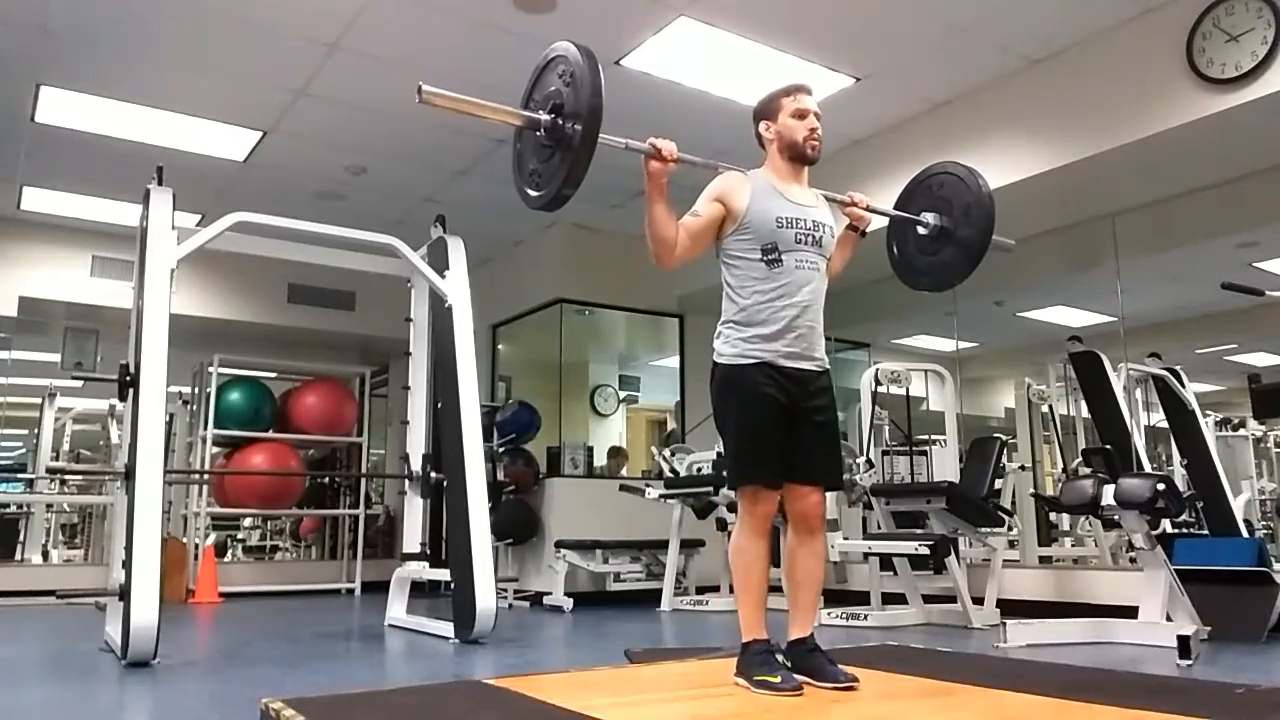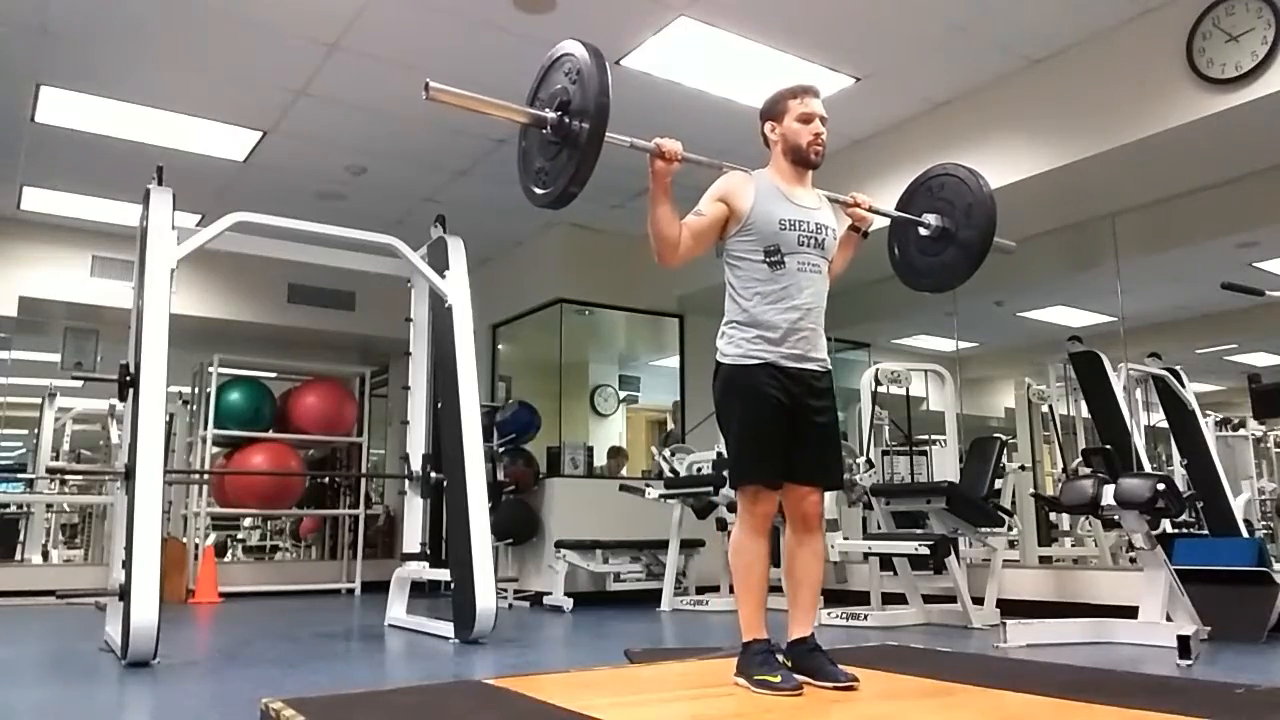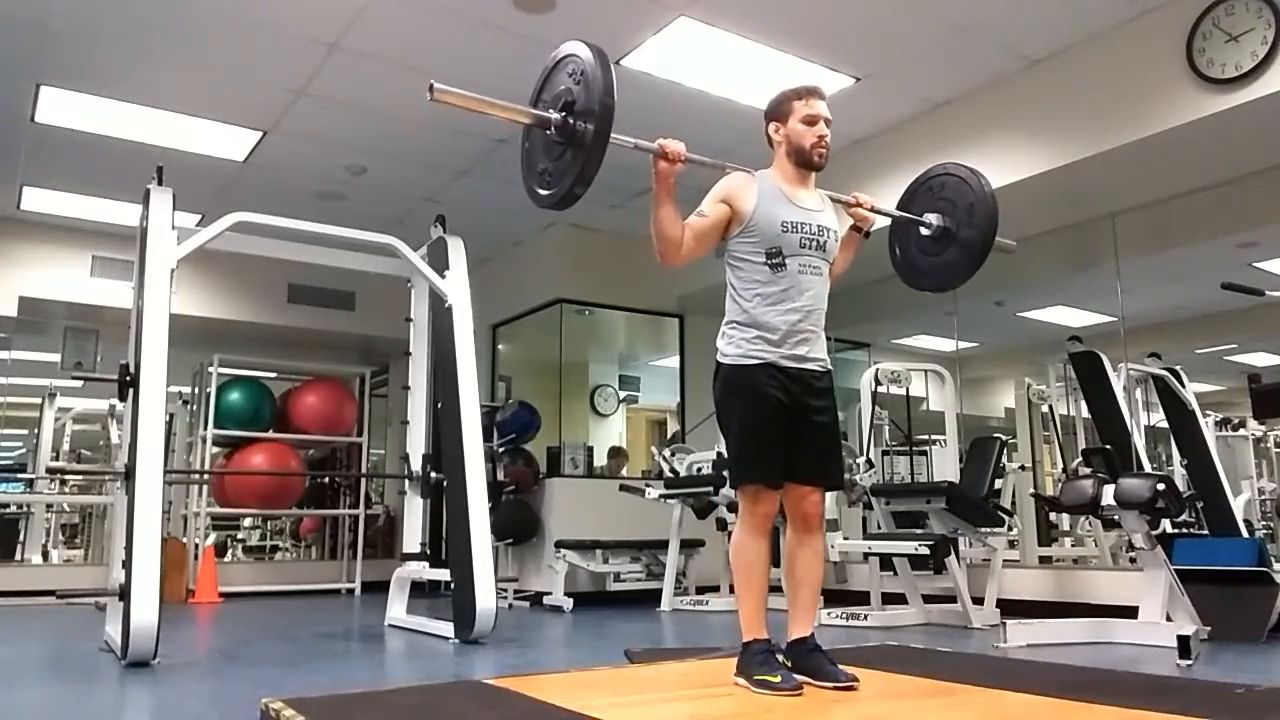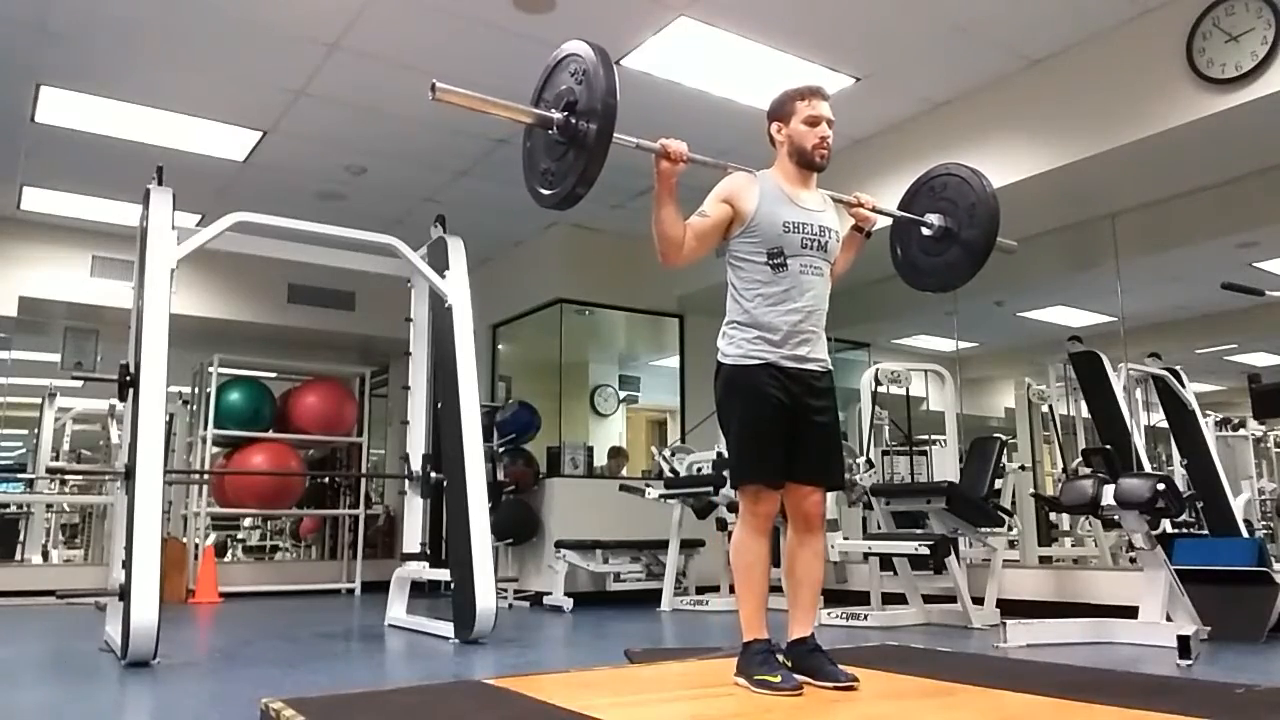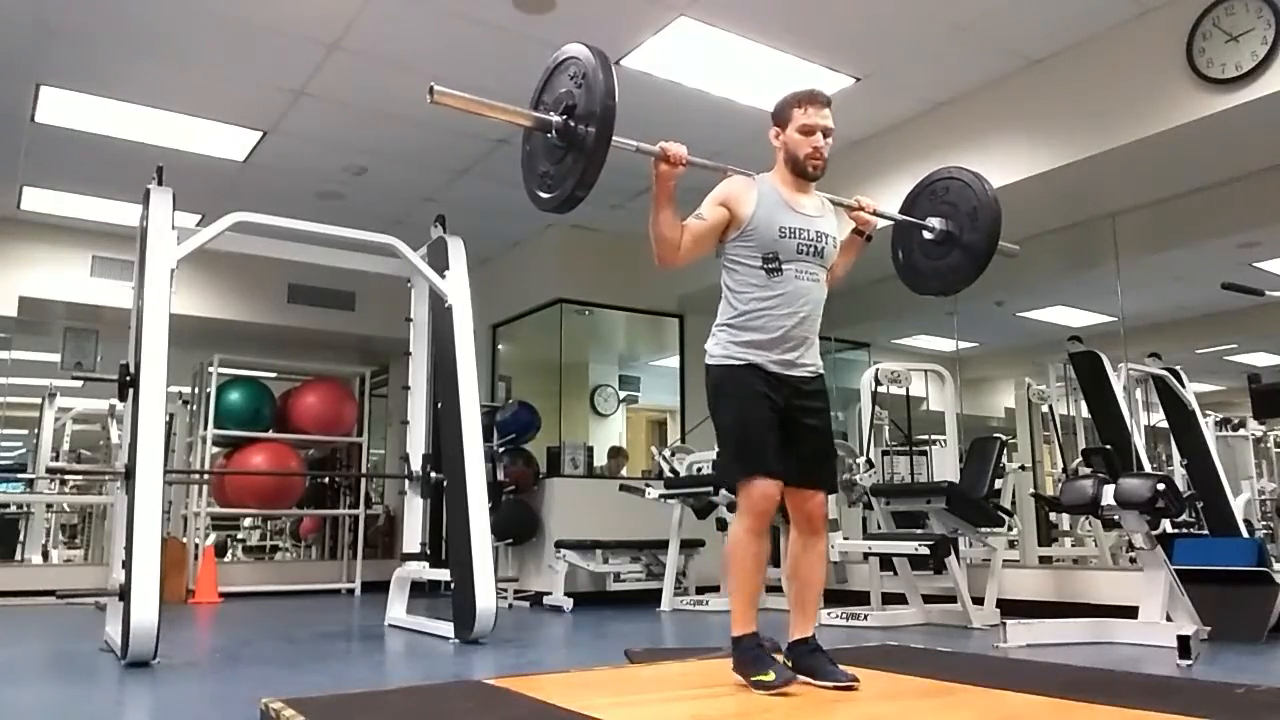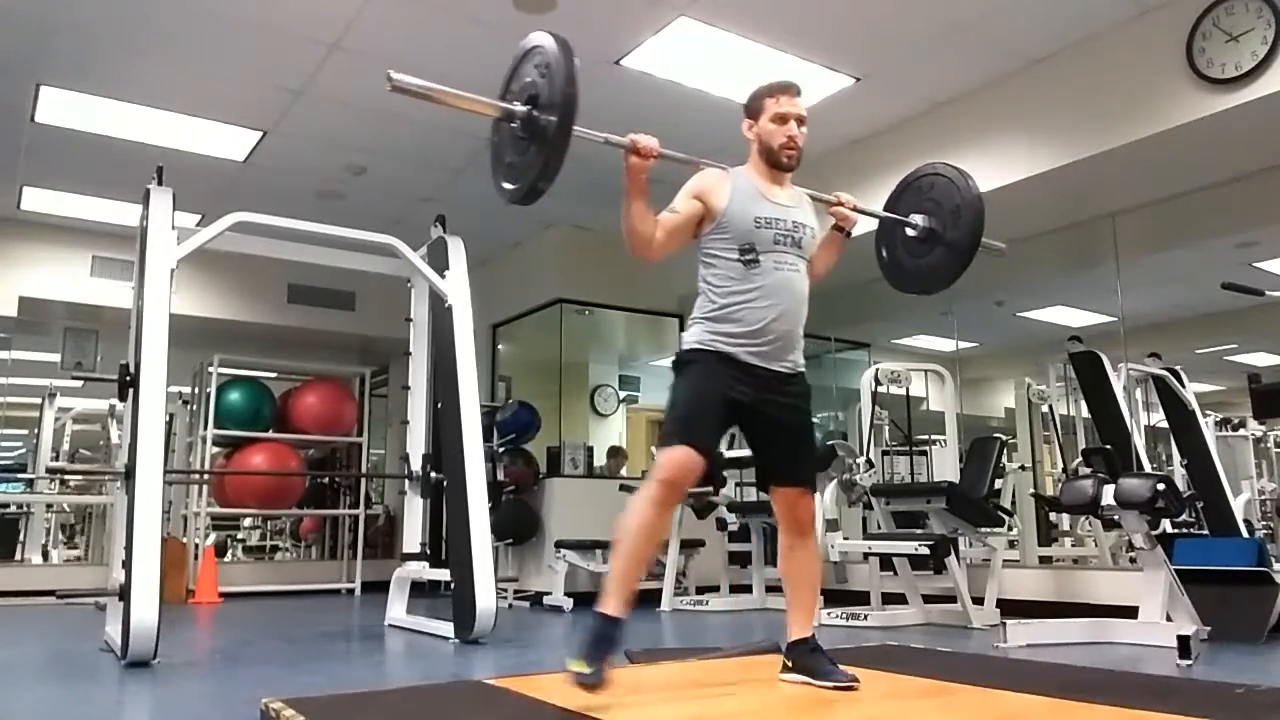
dt=0.3s
person 1, frame 1
left shoulder: (821, 205)
right shoulder: (735, 190)
right elbow: (668, 252)
left wrist: (855, 230)
right wrist: (656, 184)
left hip: (810, 370)
right hip: (749, 366)
left knee: (810, 509)
right knee: (758, 506)
left ankle: (802, 643)
right ankle: (754, 649)
person 1, frame 2
left shoulder: (824, 207)
right shoulder: (739, 190)
right elbow: (671, 251)
left wrist: (857, 231)
right wrist: (660, 182)
left hip: (812, 369)
right hip: (752, 365)
left knee: (808, 509)
right knee: (758, 505)
left ankle: (802, 643)
right ankle: (755, 648)
person 1, frame 3
left shoulder: (826, 207)
right shoulder: (740, 191)
right elbow: (673, 251)
left wrist: (859, 231)
right wrist: (664, 183)
left hip: (812, 370)
right hip: (752, 366)
left knee: (809, 508)
right knee: (759, 505)
left ankle: (802, 643)
right ankle: (755, 648)
person 1, frame 4
left shoulder: (827, 207)
right shoulder: (742, 190)
right elbow: (675, 251)
left wrist: (860, 231)
right wrist: (665, 181)
left hip: (813, 371)
right hip: (752, 366)
left knee: (809, 509)
right knee: (759, 506)
left ankle: (802, 643)
right ankle: (754, 648)
person 1, frame 5
left shoulder: (827, 211)
right shoulder: (740, 194)
right elbow: (672, 253)
left wrist: (859, 234)
right wrist: (663, 186)
left hip: (804, 375)
right hip: (742, 366)
left knee: (812, 511)
right knee: (758, 498)
left ankle: (802, 645)
right ankle: (746, 642)
person 1, frame 6
left shoulder: (805, 206)
right shoulder: (715, 186)
right elbow: (647, 245)
left wrist: (839, 231)
right wrist: (635, 178)
left hip: (784, 372)
right hip: (716, 357)
left knee: (798, 510)
right knee: (671, 475)
left ankle: (801, 646)
right ankle: (606, 626)
